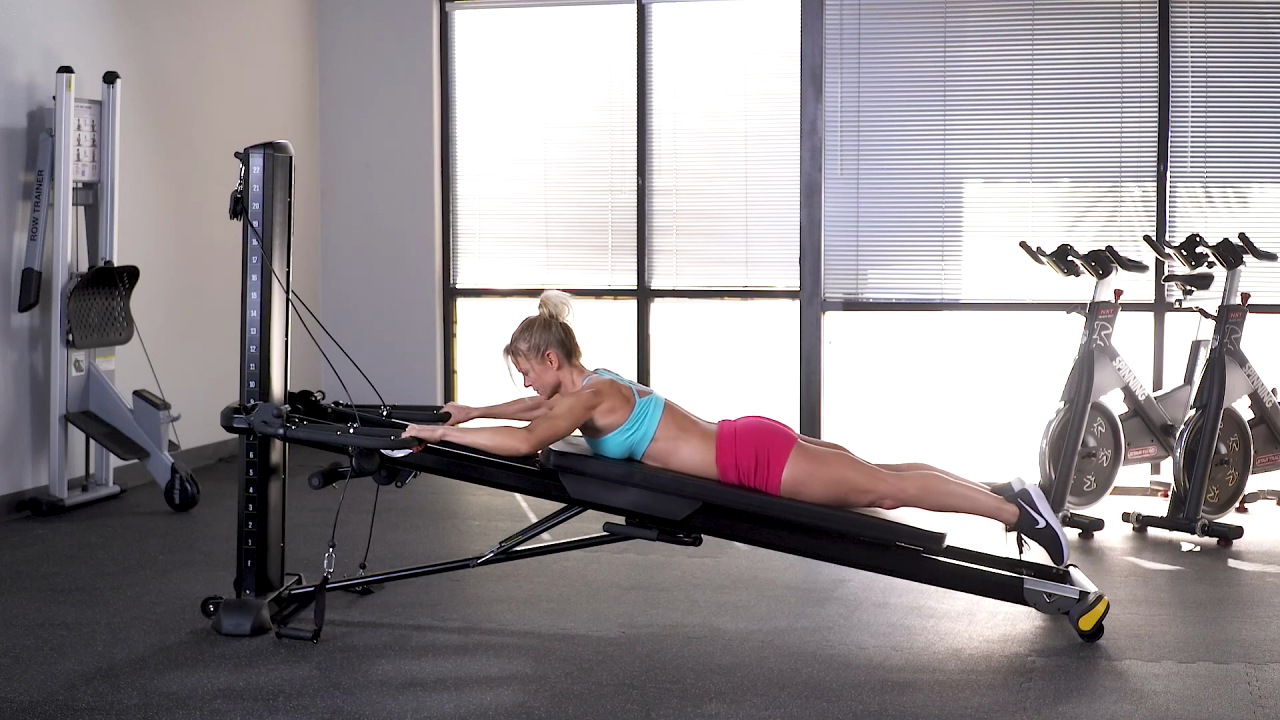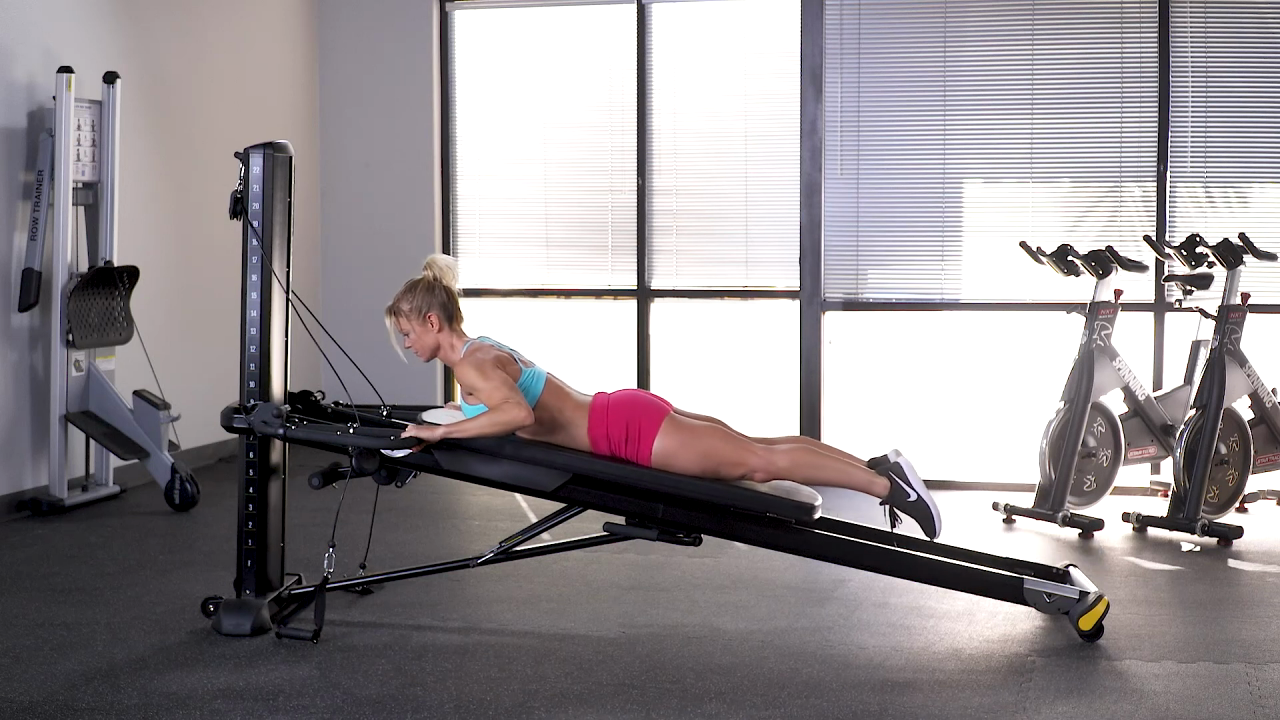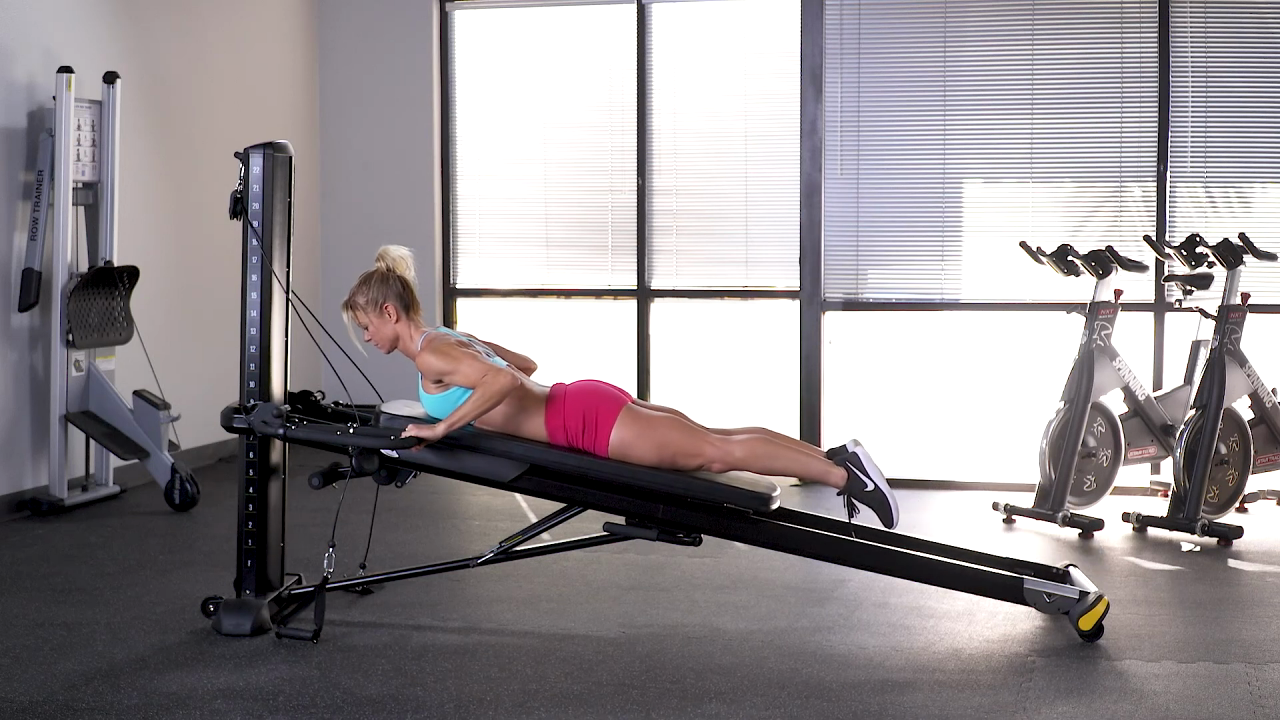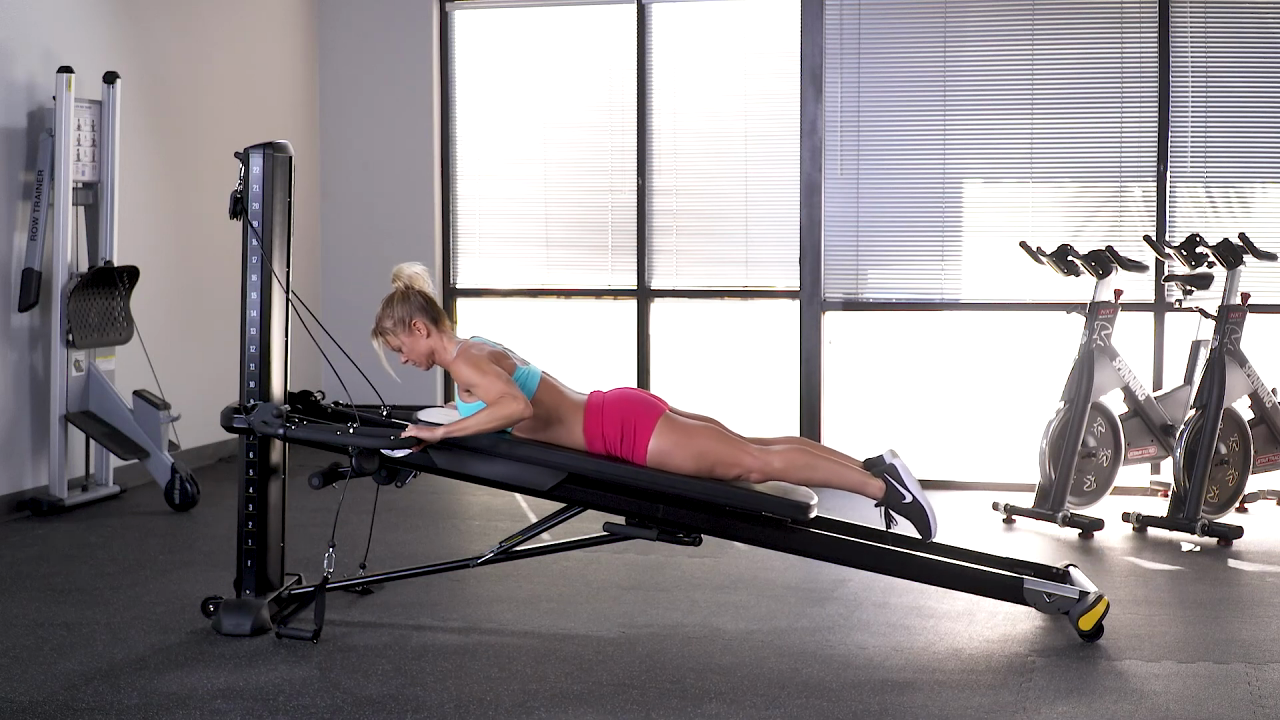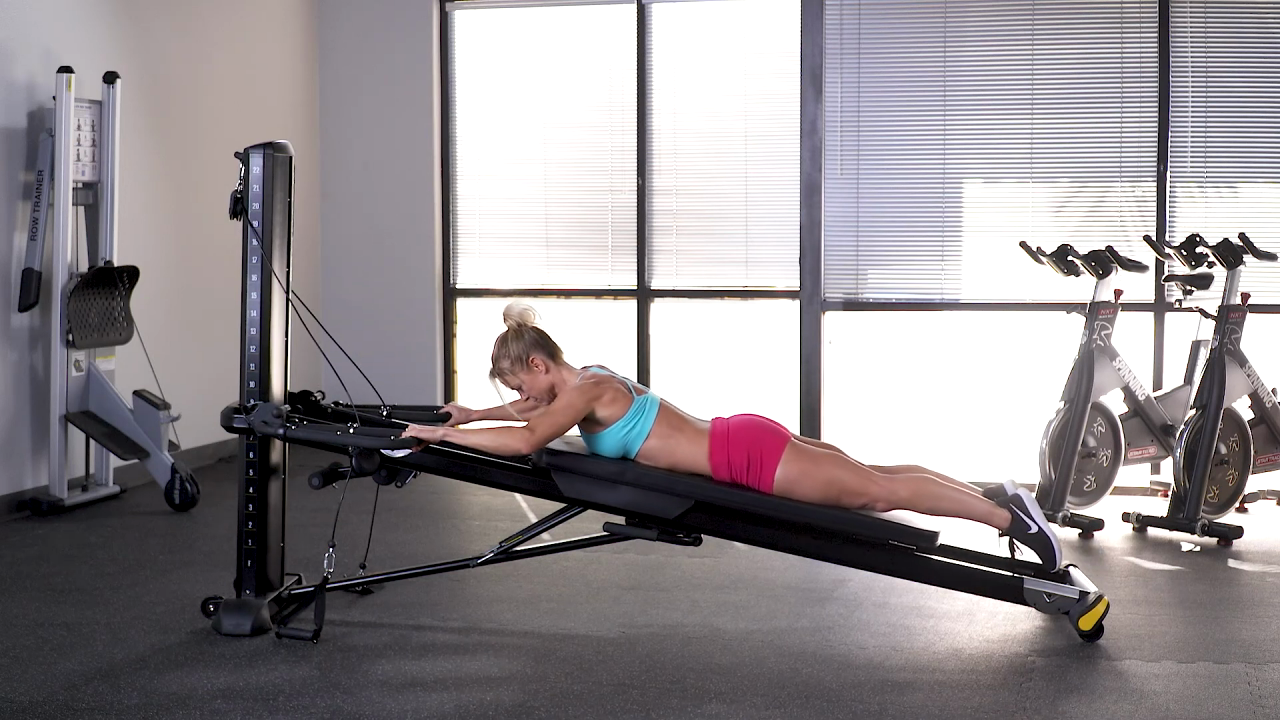
dt=1s
person 1, frame 1
left shoulder: (592, 396)
right shoulder: (593, 384)
left elbow: (524, 440)
right elbow: (542, 408)
left wrist: (442, 433)
right wrist: (475, 410)
left hip: (755, 459)
right hip: (752, 444)
left knee: (883, 489)
right knee: (882, 478)
left ankle: (1012, 510)
right ankle: (1005, 495)
person 1, frame 2
left shoulder: (470, 362)
right shoulder: (485, 348)
left elbow: (520, 415)
left wrist: (442, 430)
right wrist: (475, 406)
left hip: (625, 430)
right hip: (627, 413)
left knee: (757, 463)
right knee: (756, 448)
left ankle: (886, 485)
right ankle: (879, 469)
person 1, frame 3
left shoulder: (429, 353)
right shoulder: (449, 337)
left elbow: (503, 380)
left wrist: (441, 427)
right wrist: (454, 399)
left hip: (584, 421)
right hip: (585, 403)
left knee: (715, 453)
right knee: (718, 437)
left ankle: (843, 474)
right ankle: (835, 457)
person 1, frame 4
left shoulder: (463, 360)
right shoulder: (480, 347)
left elbow: (520, 407)
left wrist: (444, 431)
right wrist: (474, 409)
left hip: (623, 430)
right hip: (624, 412)
left knee: (753, 464)
right knee: (755, 447)
left ankle: (880, 487)
right ankle: (871, 468)
person 1, frame 5
left shoulder: (584, 389)
right shoulder: (584, 379)
left elbow: (527, 442)
right elbow: (541, 411)
left wrist: (442, 435)
right wrist: (474, 413)
left hip: (745, 455)
right hip: (745, 440)
left knee: (876, 491)
right knee: (874, 477)
left ankle: (1005, 517)
right ankle: (995, 498)
